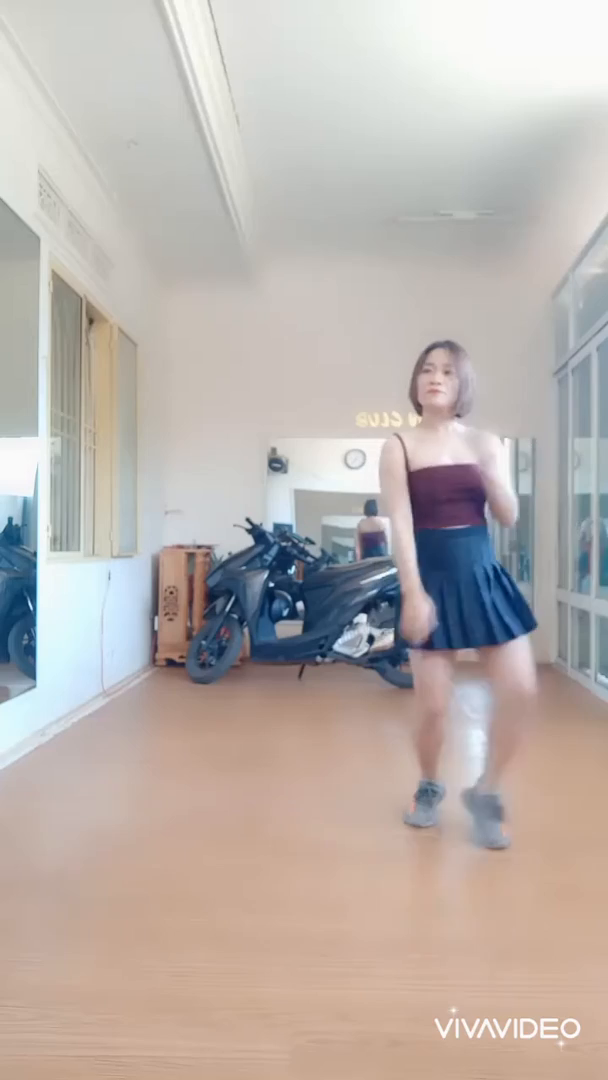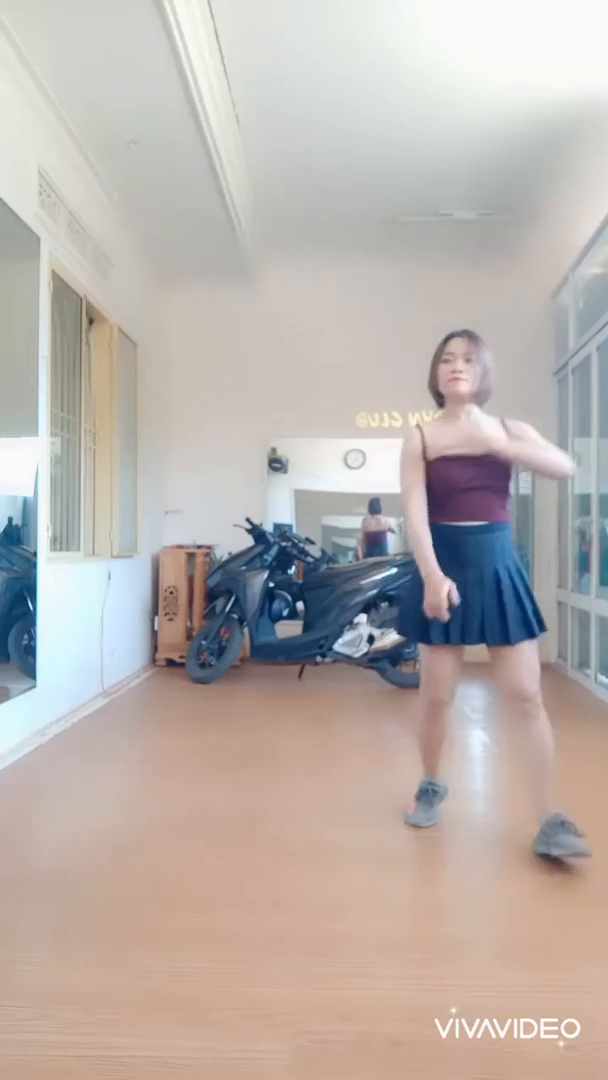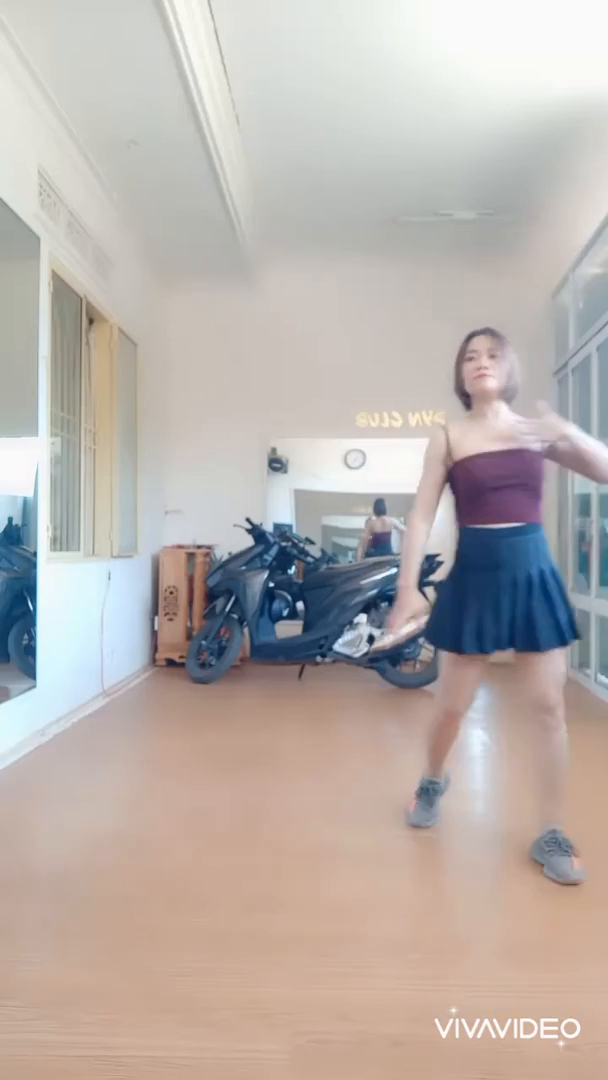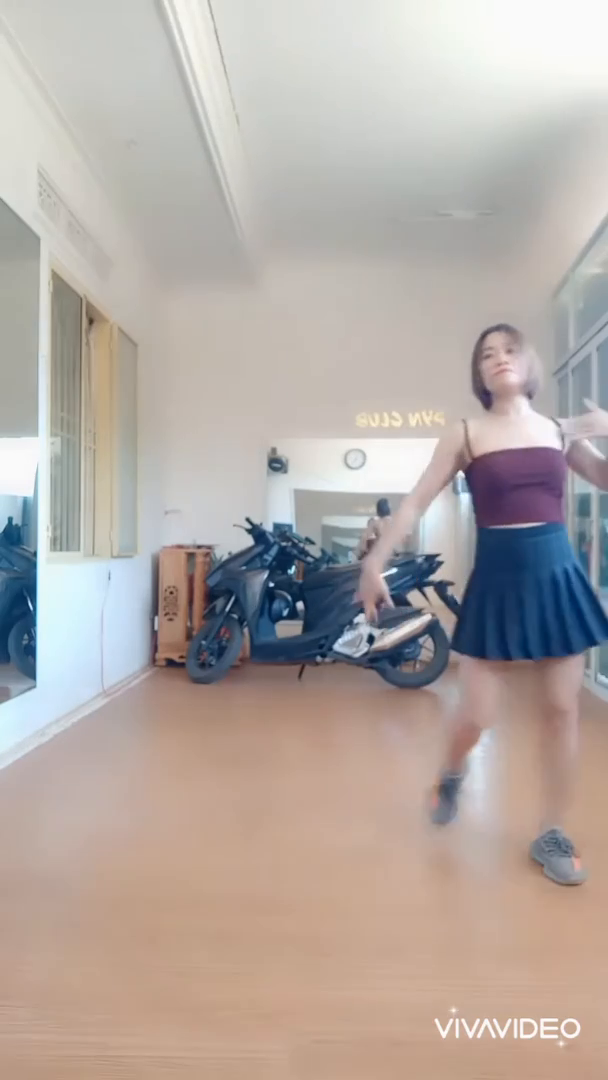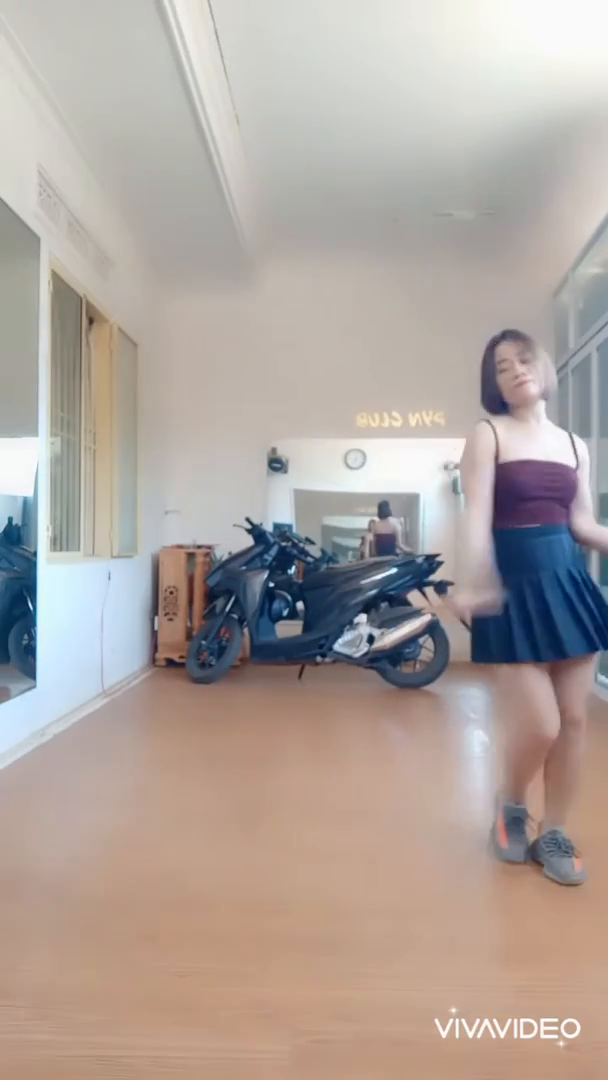
dt=0.2s
person 1, frame 1
left shoulder: (486, 442)
right shoulder: (398, 448)
left elbow: (509, 516)
right elbow: (400, 527)
left wrist: (490, 472)
right wrist: (412, 594)
left hip: (482, 575)
right hip: (430, 580)
left knee: (520, 691)
right knee: (433, 706)
left ankle: (487, 793)
right ankle: (429, 786)
person 1, frame 2
left shoulder: (511, 431)
right shoulder: (420, 437)
left elbow: (565, 467)
right elbow: (415, 514)
left wrist: (499, 446)
right wrist: (431, 576)
left hip: (499, 570)
right hip: (443, 572)
left knee: (528, 698)
right knee: (436, 698)
left ankle: (551, 823)
right ankle: (431, 785)
person 1, frame 3
left shoulder: (541, 431)
right shoulder: (448, 437)
right elbow: (421, 515)
right wrist: (407, 587)
left hip: (533, 573)
right hip: (474, 577)
left knee: (547, 707)
right knee: (452, 705)
left ankle: (550, 834)
right ankle: (432, 781)
person 1, frame 4
left shoulder: (562, 432)
right shoulder: (465, 435)
right elbow: (417, 501)
right wrist: (376, 561)
left hip: (558, 575)
right hip: (497, 580)
left knee: (561, 712)
right knee: (476, 716)
left ankle: (552, 834)
right ankle: (451, 775)
person 1, frame 5
right shoulder: (488, 435)
right elbow: (476, 514)
right wrist: (473, 580)
right hip: (512, 587)
right knee: (539, 727)
left ankle: (553, 834)
right ankle: (511, 806)
